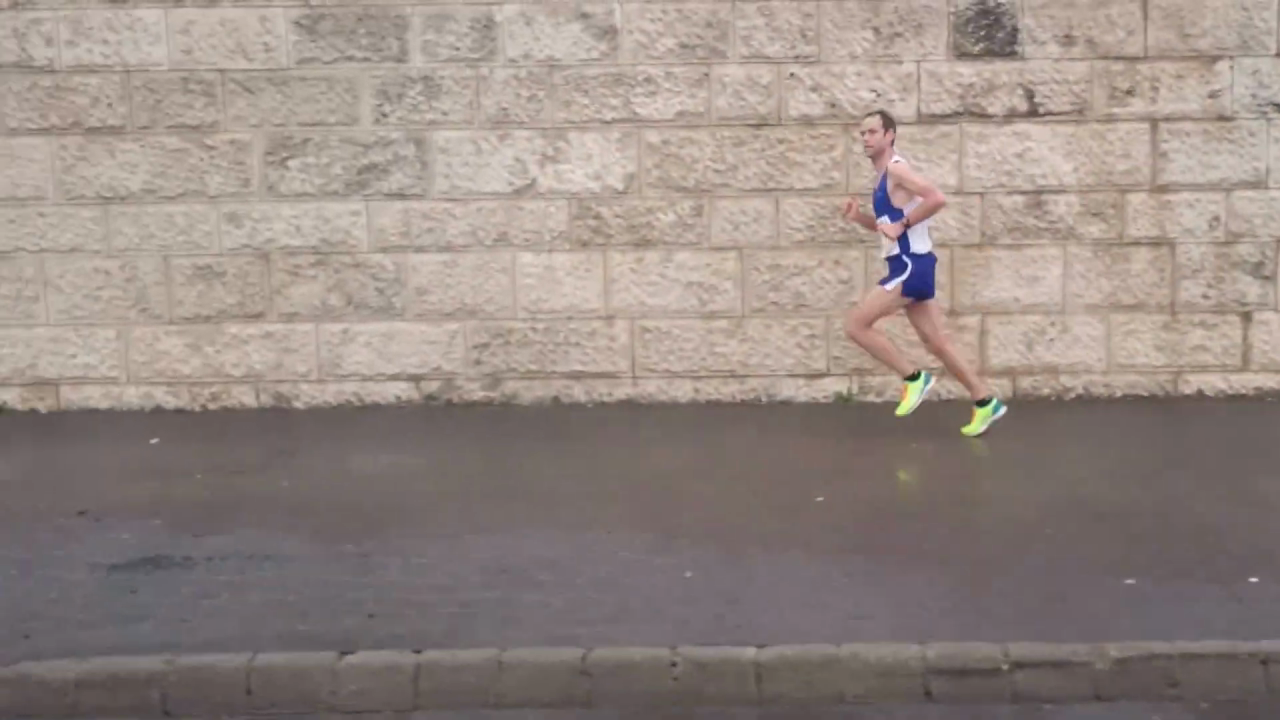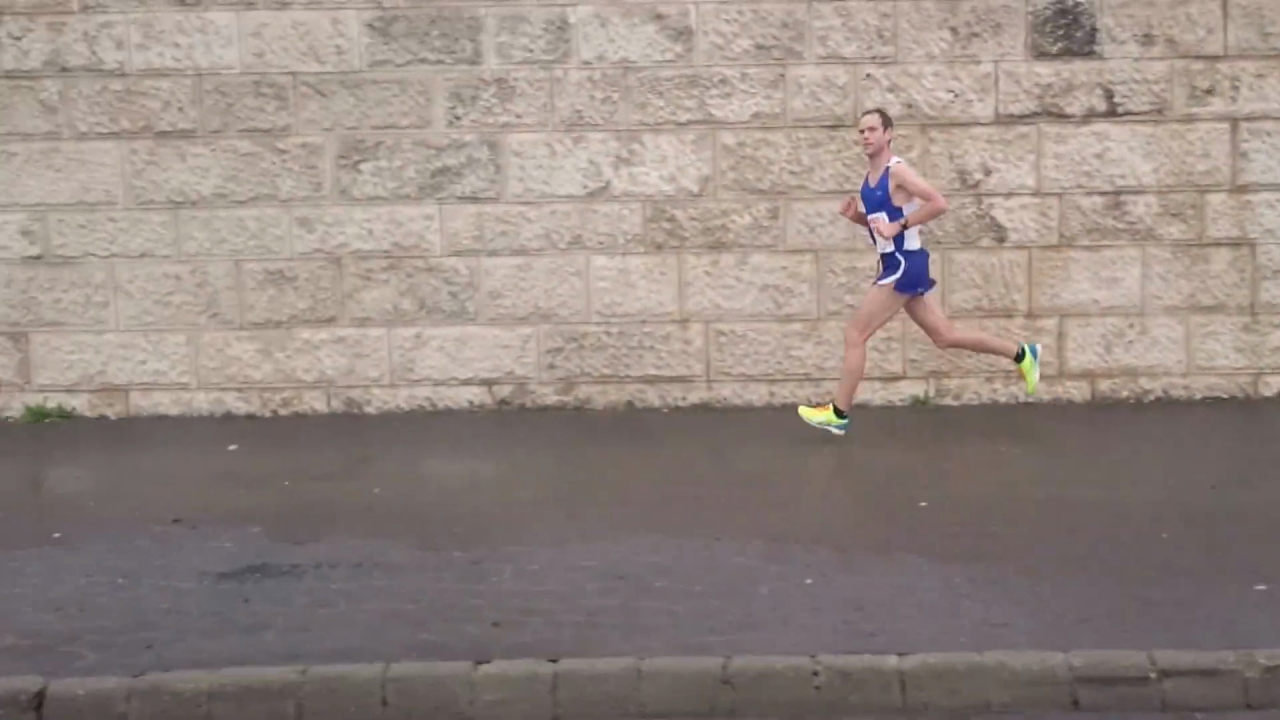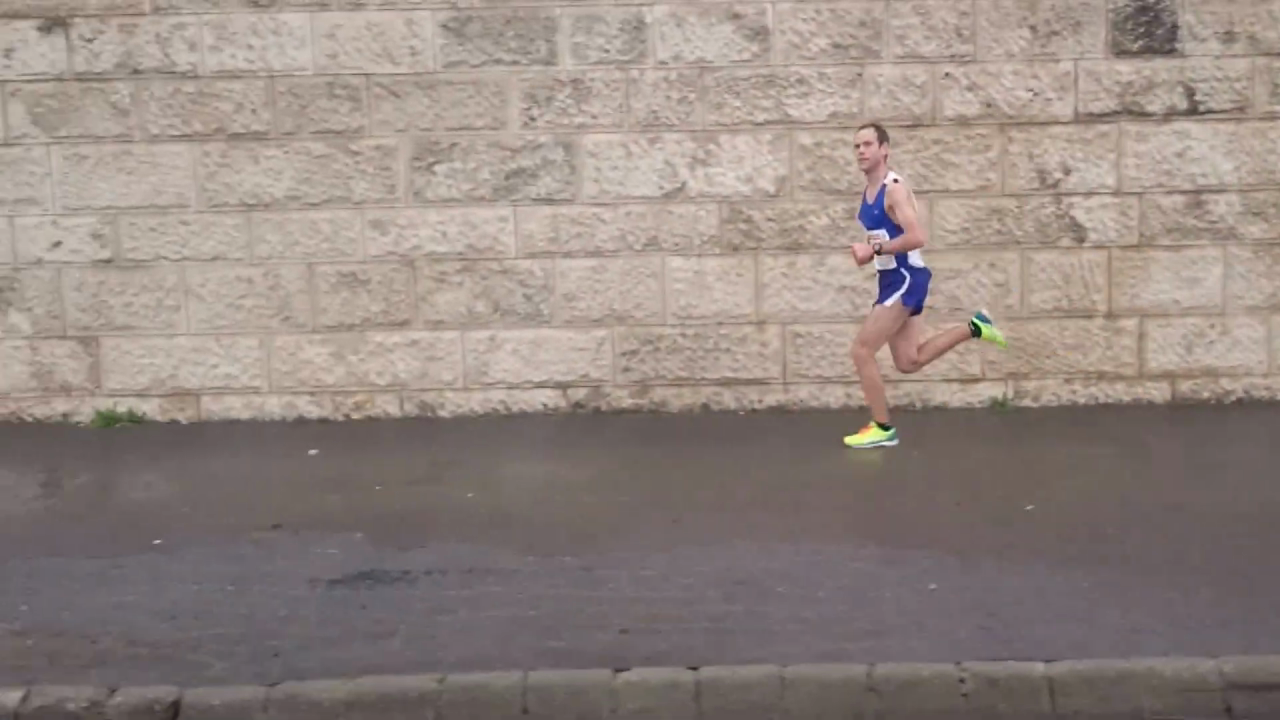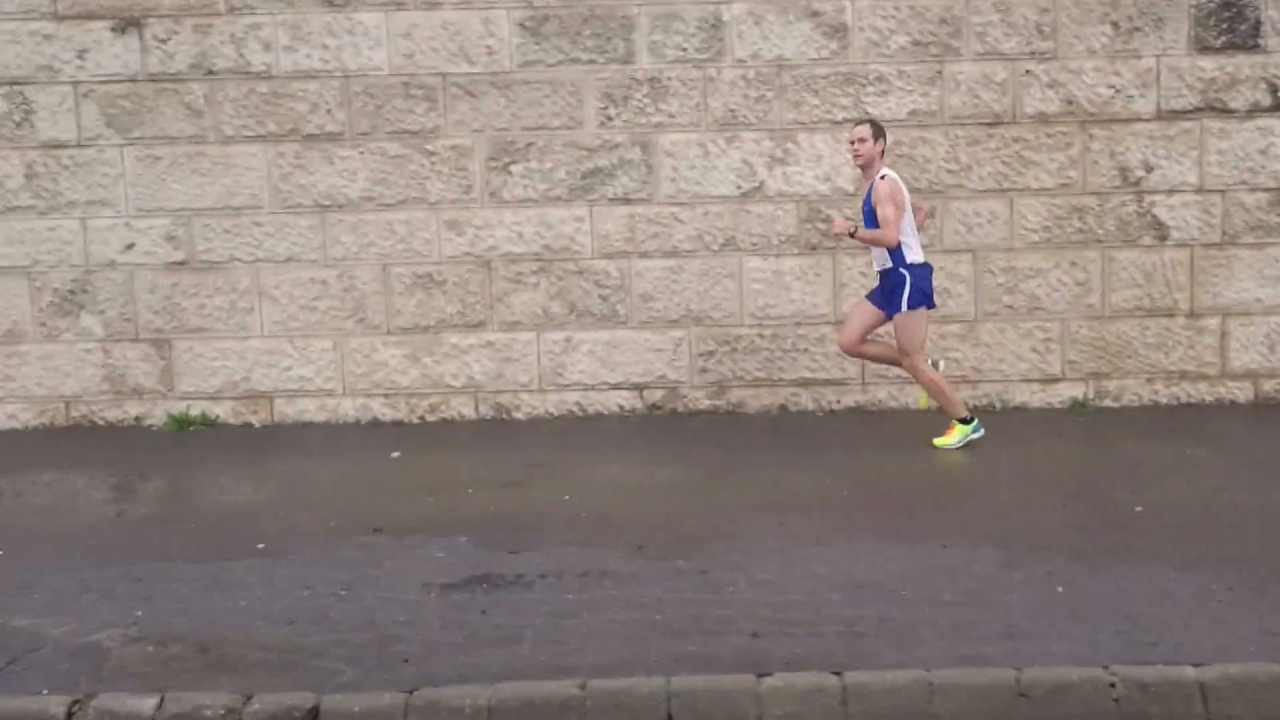
dt=0.1s
person 1, frame 1
left shoulder: (898, 169)
right shoulder: (886, 176)
left elbow: (939, 198)
left wrist: (902, 225)
right wrist: (859, 217)
left hip: (911, 267)
right hip: (906, 267)
left knee: (855, 326)
right knee: (936, 345)
left ankle: (914, 377)
right ankle: (986, 404)
person 1, frame 2
left shoulder: (899, 170)
right shoulder: (872, 176)
left elbow: (940, 203)
right elbow: (871, 221)
left wrist: (898, 227)
right wrist: (851, 214)
left hip: (904, 264)
right hip: (895, 265)
left knee: (854, 333)
right knee: (943, 336)
left ankle: (838, 413)
right ankle: (1021, 354)
person 1, frame 3
left shoulder: (895, 188)
right shoulder: (869, 192)
left elbow: (916, 237)
left wrist: (873, 250)
right wrist: (865, 251)
left hip: (906, 280)
right hip: (893, 281)
left knee: (861, 352)
right knee: (910, 363)
left ankle: (883, 427)
right ankle: (974, 328)
person 1, frame 4
left shoulder: (885, 183)
right shoulder: (878, 183)
left elbow: (891, 237)
right elbow: (922, 212)
left wrist: (850, 231)
left hip: (908, 279)
right hip: (893, 279)
left knee: (912, 361)
right knee: (848, 342)
left ankle: (964, 422)
right ankle: (924, 366)
